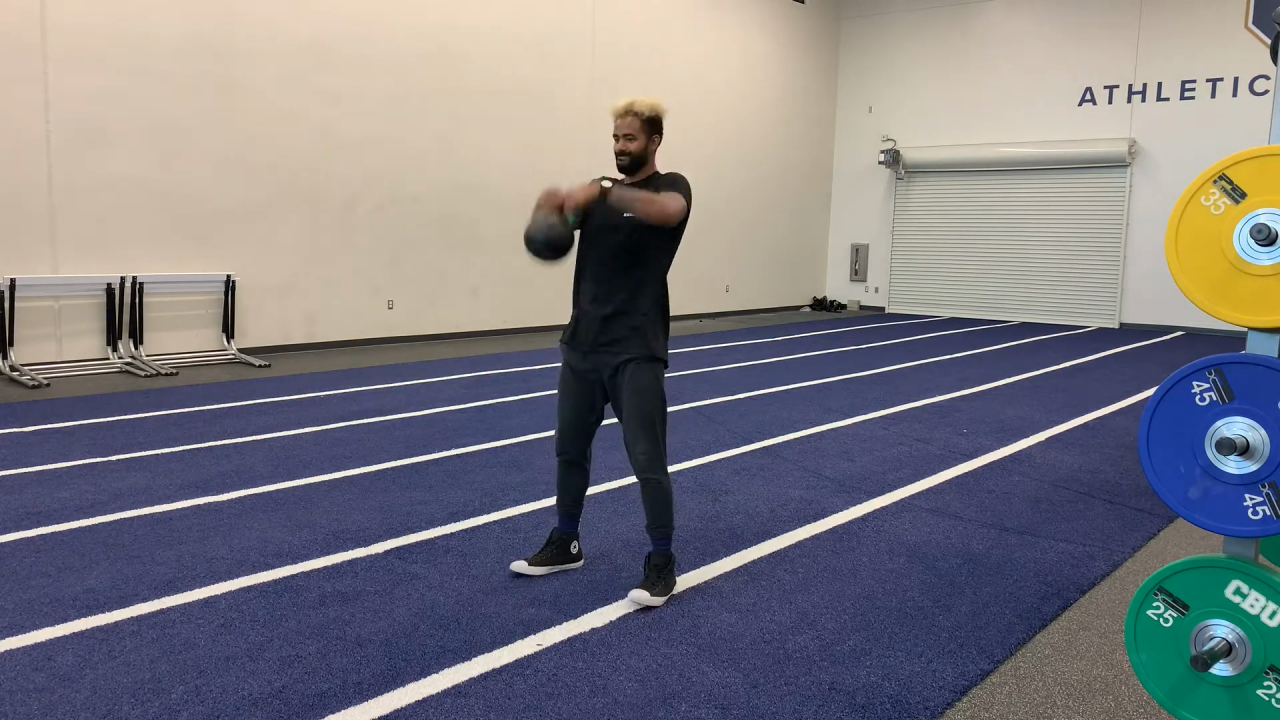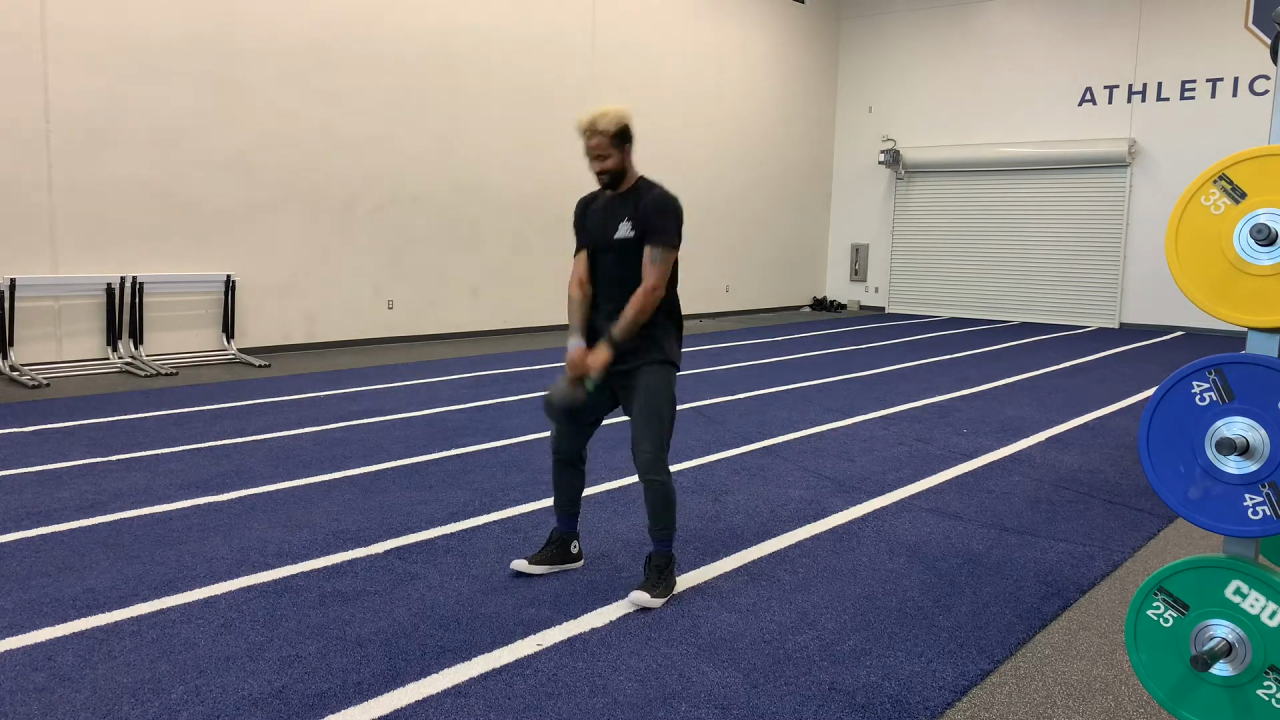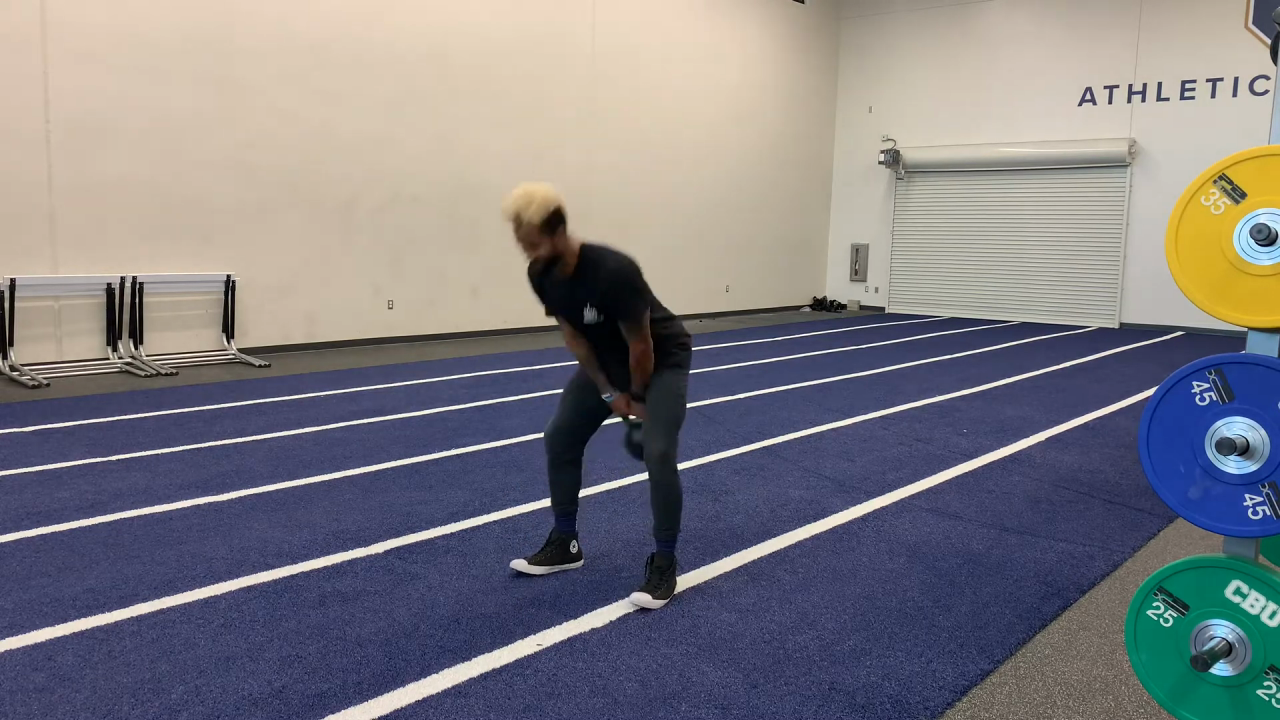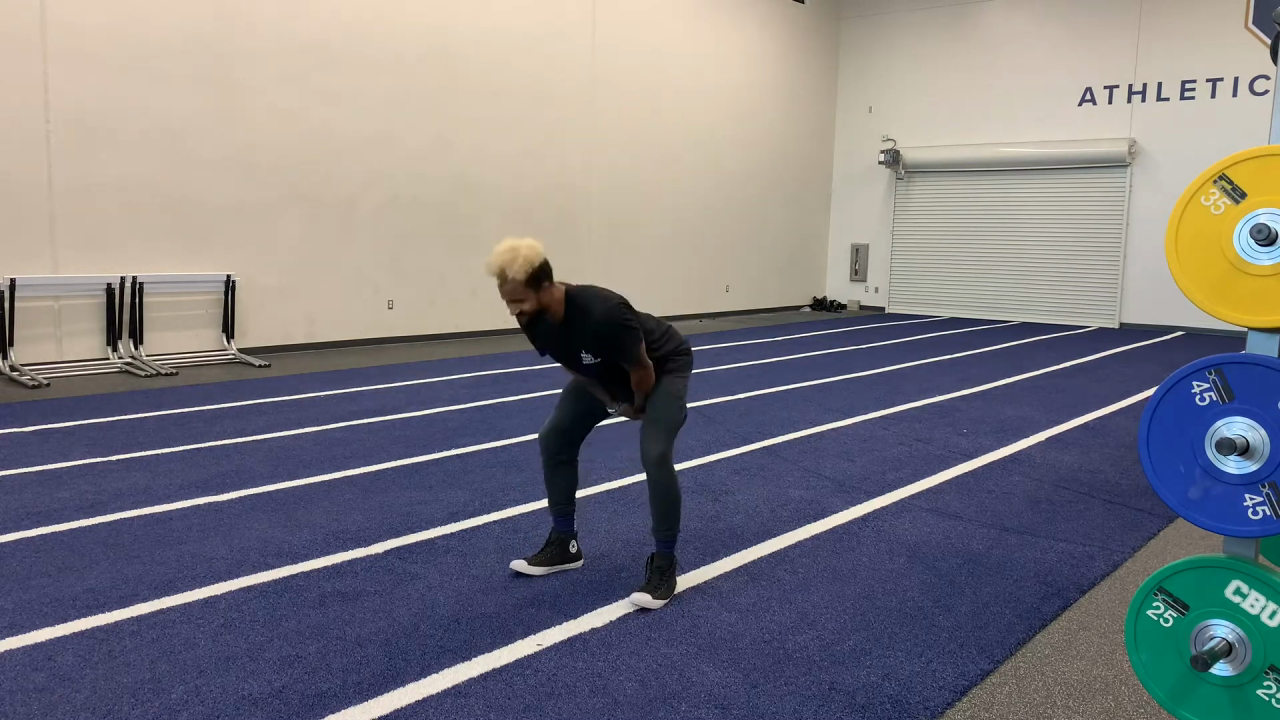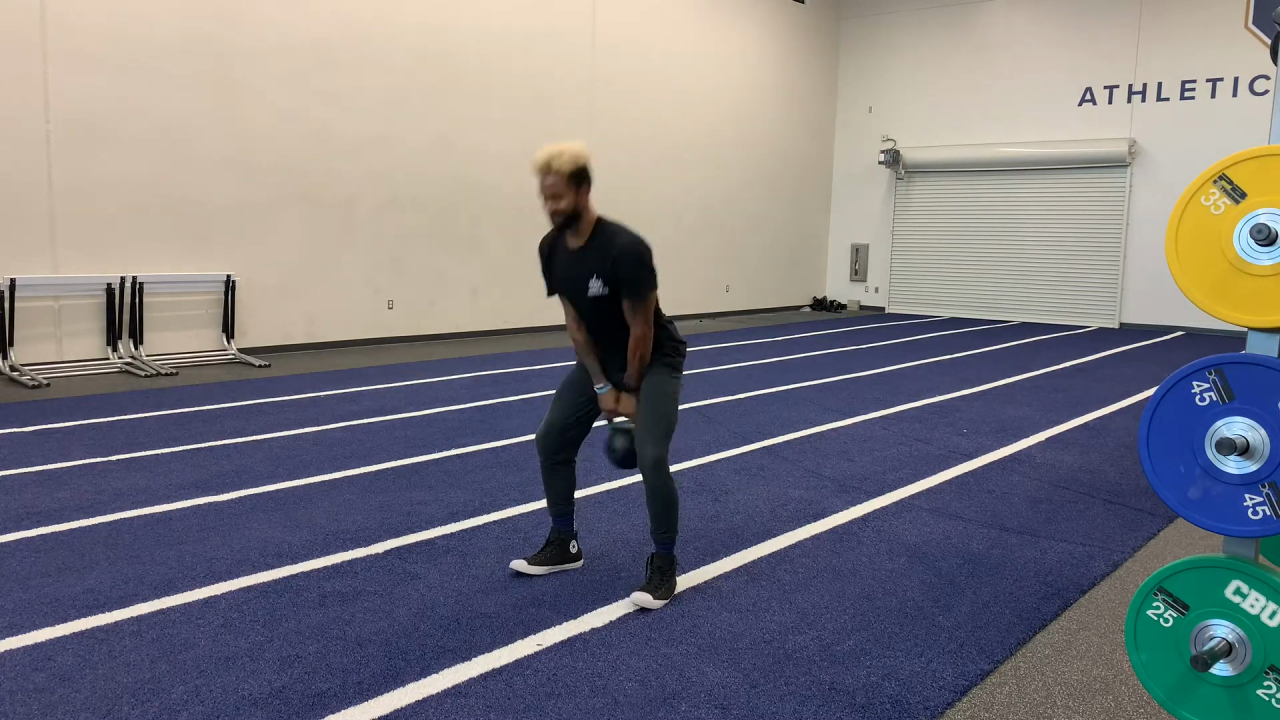
dt=0.2s
person 1, frame 1
left shoulder: (668, 186)
right shoulder: (599, 191)
left elbow: (670, 211)
left wrist: (601, 194)
right wrist: (551, 203)
left hip: (636, 351)
right hip: (582, 345)
left knee: (646, 459)
right knee: (570, 449)
left ankle: (662, 563)
right ankle: (566, 543)
person 1, frame 2
left shoulder: (658, 204)
right shoulder: (588, 206)
left elbow: (653, 287)
right elbow: (581, 276)
left wrist: (609, 347)
right wrist: (577, 342)
left hip: (648, 353)
right hip: (596, 349)
left knee: (649, 459)
right knee: (564, 444)
left ankle: (662, 564)
right ankle: (565, 543)
person 1, frame 3
left shoulder: (614, 274)
right shoulder: (542, 274)
left elbow: (642, 347)
right elbow: (574, 338)
left wrist: (638, 396)
right wrist: (609, 393)
left hip: (662, 359)
right hip: (603, 365)
left knee: (658, 451)
right knee: (559, 438)
left ankle: (663, 565)
right ankle: (565, 542)
person 1, frame 4
left shoulder: (602, 314)
right shoulder: (533, 319)
left elbow: (642, 372)
right elbow: (577, 369)
left wrist: (642, 409)
right wrist: (616, 407)
left hip: (662, 367)
left knee: (655, 454)
right knee: (554, 439)
left ankle: (663, 565)
right ankle: (564, 543)
person 1, frame 5
left shoulder: (626, 249)
right shoulder: (551, 248)
left elbow: (642, 331)
right elbow: (575, 322)
left wrist: (631, 391)
right wrist: (601, 386)
left hip: (655, 361)
right hip: (601, 360)
left knee: (651, 456)
right knee: (551, 440)
left ankle: (663, 565)
right ankle: (564, 544)
